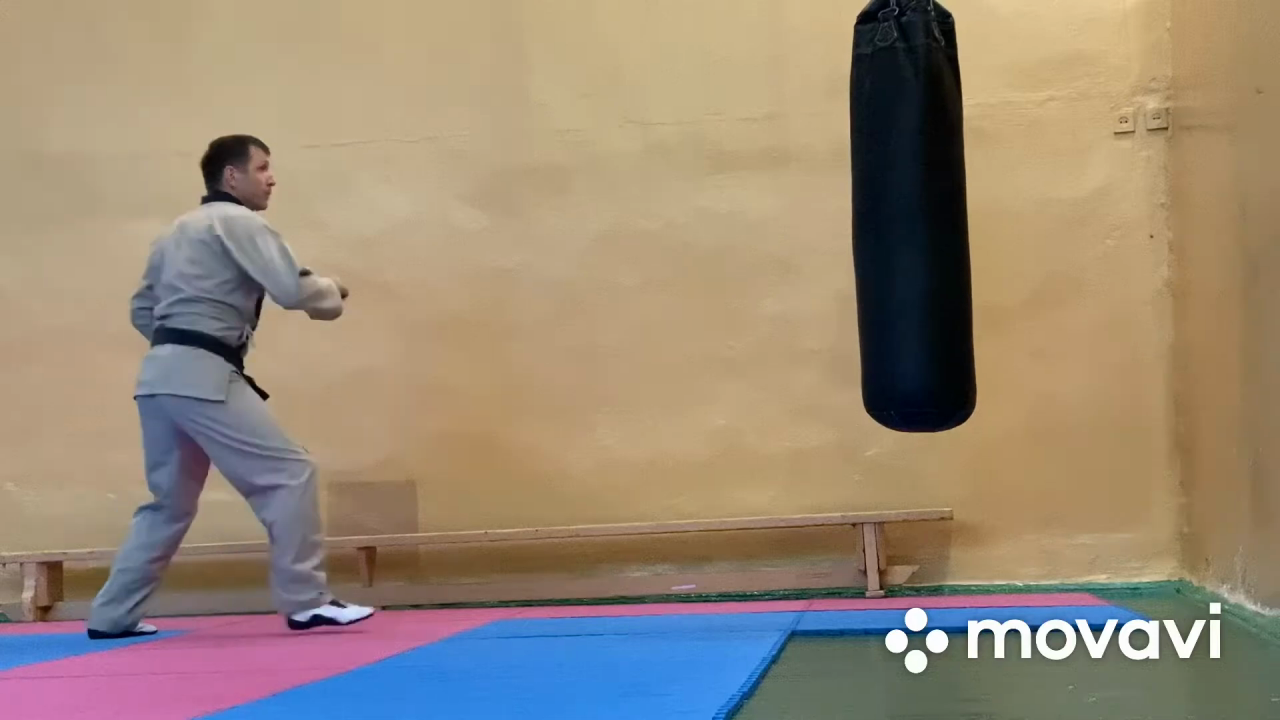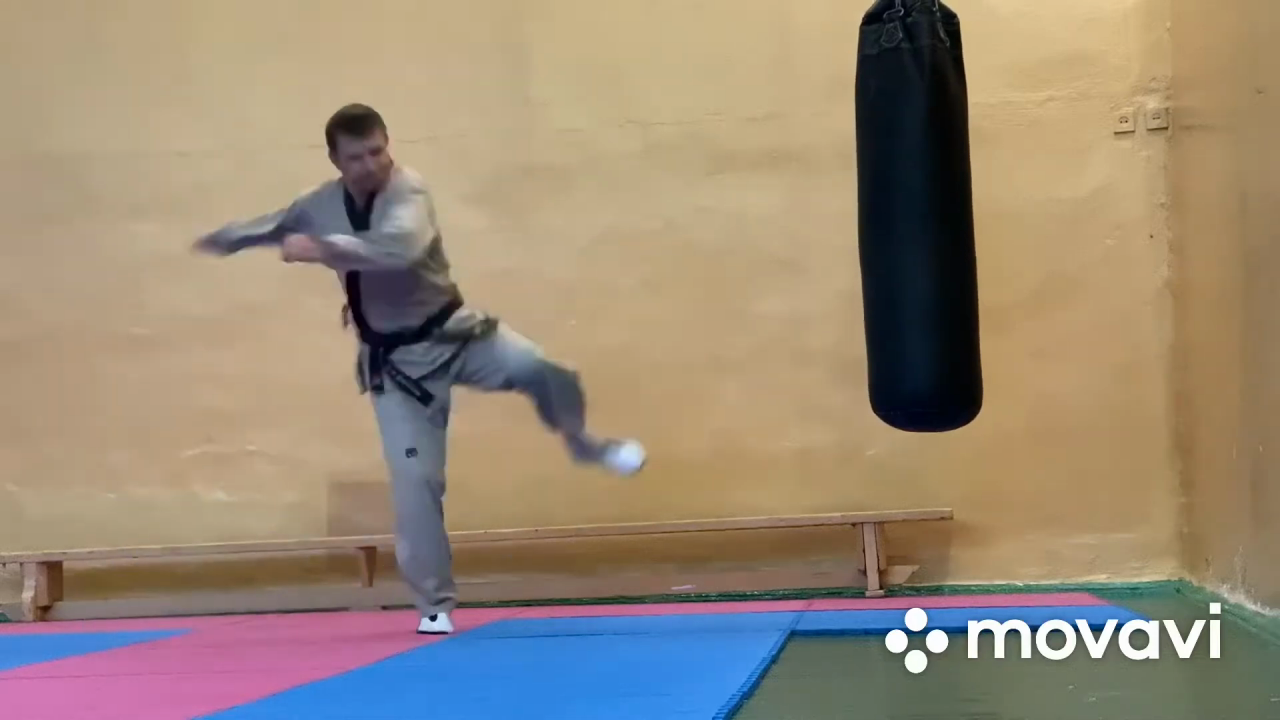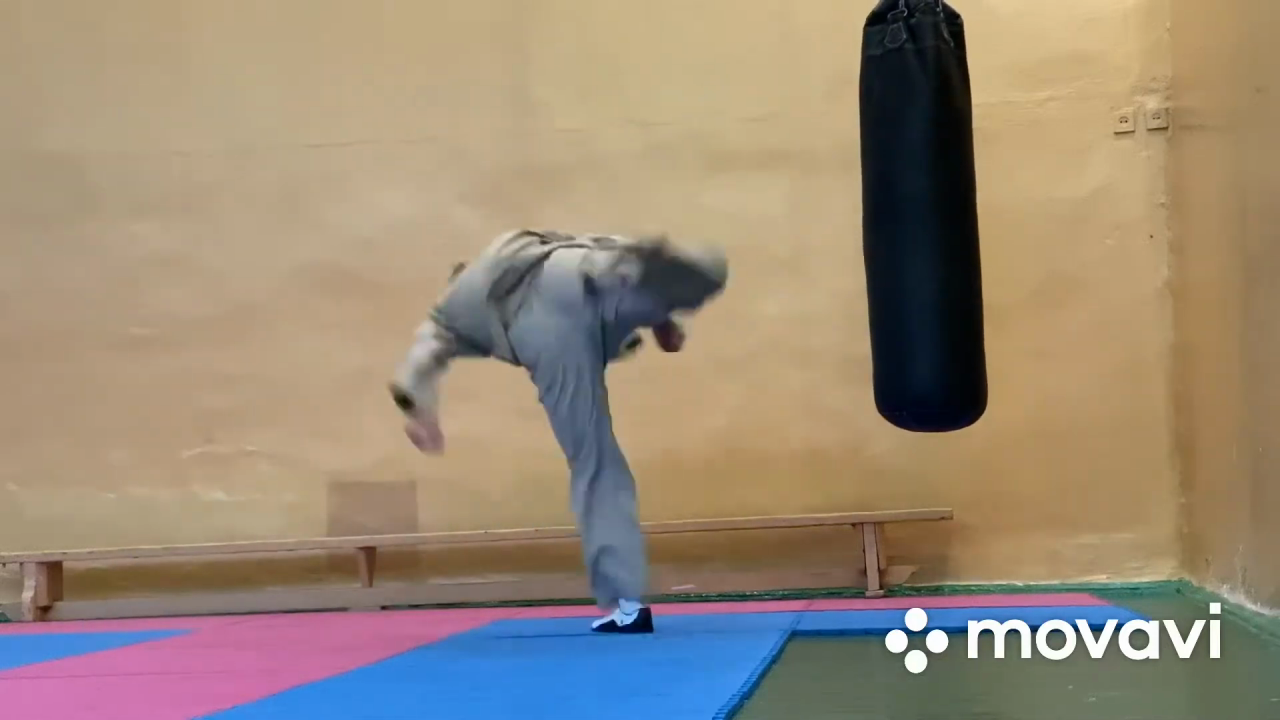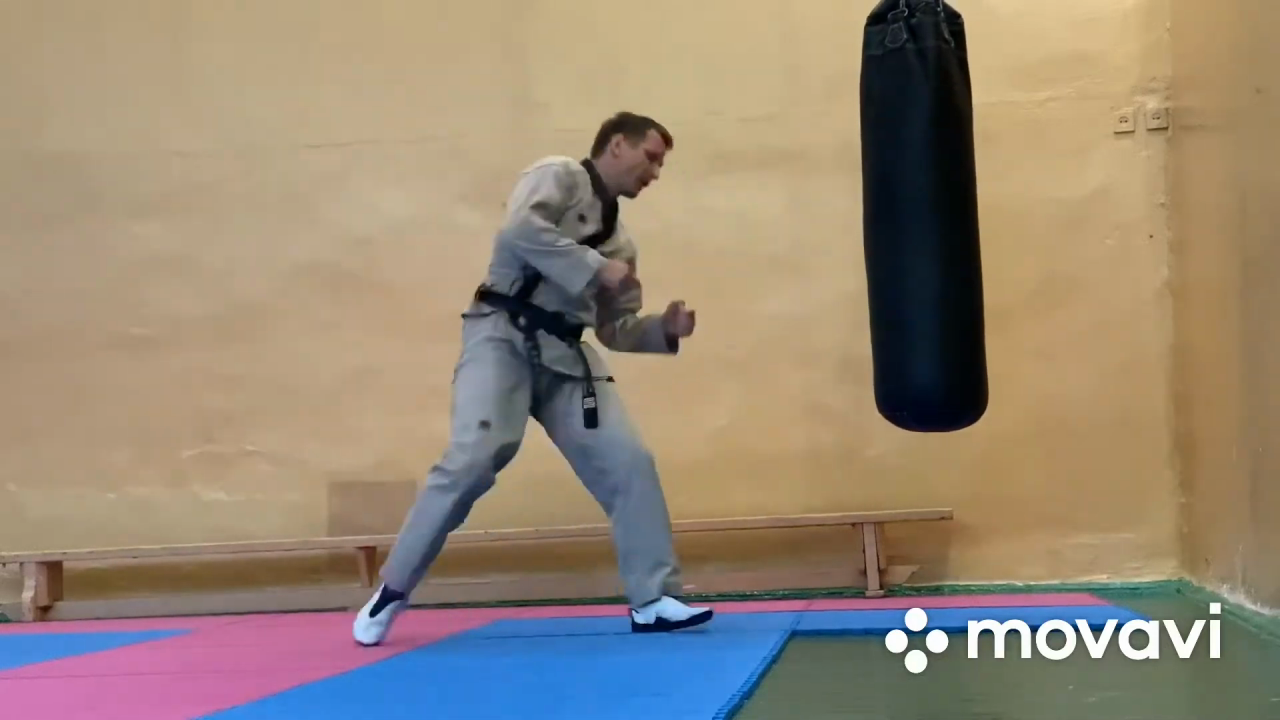
dt=0.5s
person 1, frame 1
left shoulder: (179, 230)
right shoulder: (236, 222)
left elbow: (141, 310)
right elbow: (290, 289)
right wrist: (332, 295)
left hip: (162, 372)
right hip: (199, 377)
left knee: (167, 505)
right knee: (288, 472)
left ankle: (113, 616)
right ankle: (305, 600)
person 1, frame 2
left shoulder: (407, 192)
right shoulder: (321, 204)
left elbow: (401, 248)
right elbow: (278, 224)
left wrist: (325, 247)
right wrist: (223, 238)
left hip: (454, 336)
right hip: (394, 362)
left knee: (542, 375)
right knee: (414, 482)
left ankle: (588, 445)
right ankle: (434, 602)
person 1, frame 3
left shoulder: (449, 311)
right shoulder: (526, 246)
left elbow: (423, 356)
right elbow: (609, 248)
left wrist: (416, 405)
right wrist: (663, 319)
left hip: (536, 335)
left knee: (597, 470)
left ankle: (627, 603)
person 1, frame 4
left shoulder: (617, 238)
right shoulder: (557, 175)
left elbow: (617, 327)
right elbow: (519, 232)
left wrist: (664, 329)
right wrist: (595, 267)
left hip: (562, 353)
right hip: (504, 337)
left knee: (628, 462)
right knee: (471, 459)
left ankle: (651, 598)
right ankle: (392, 591)
